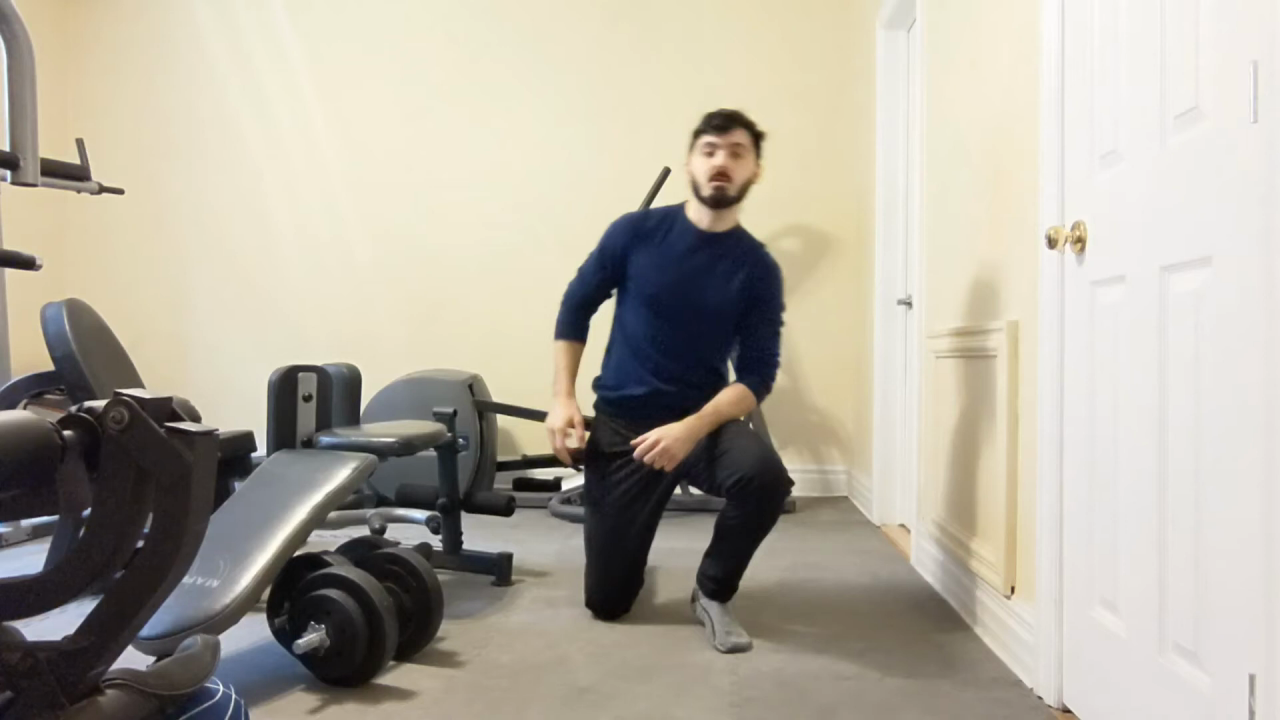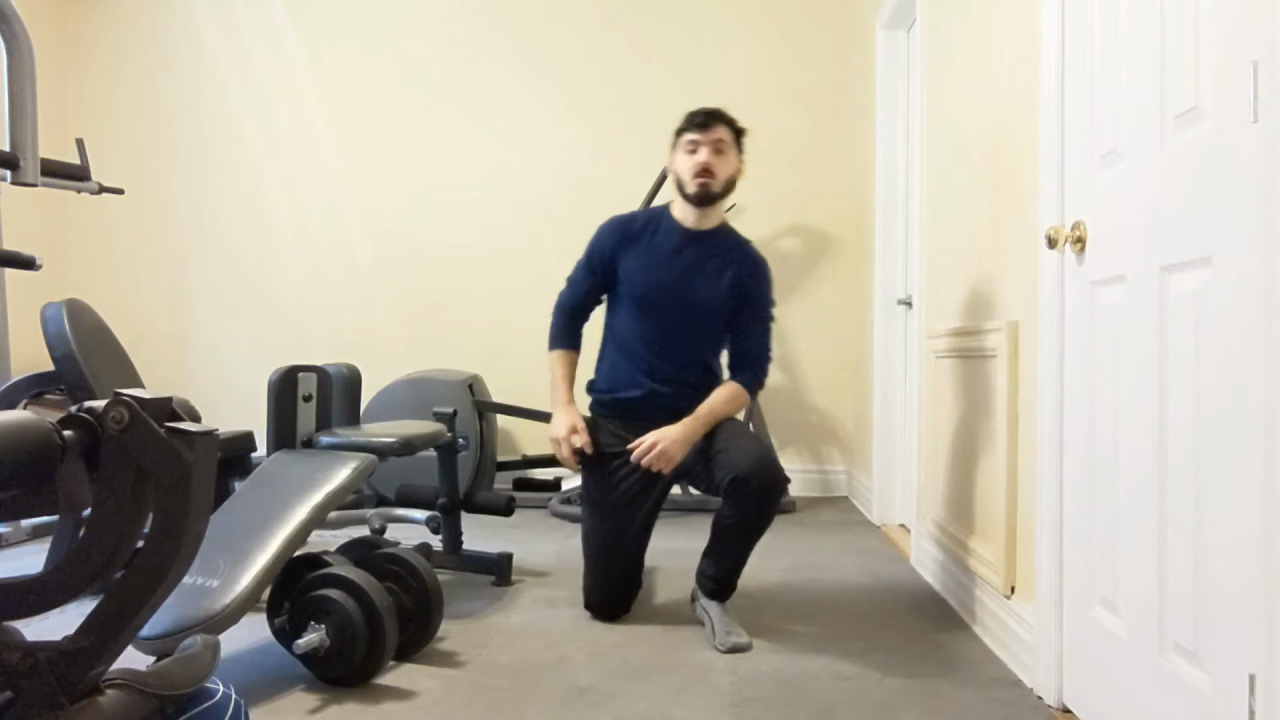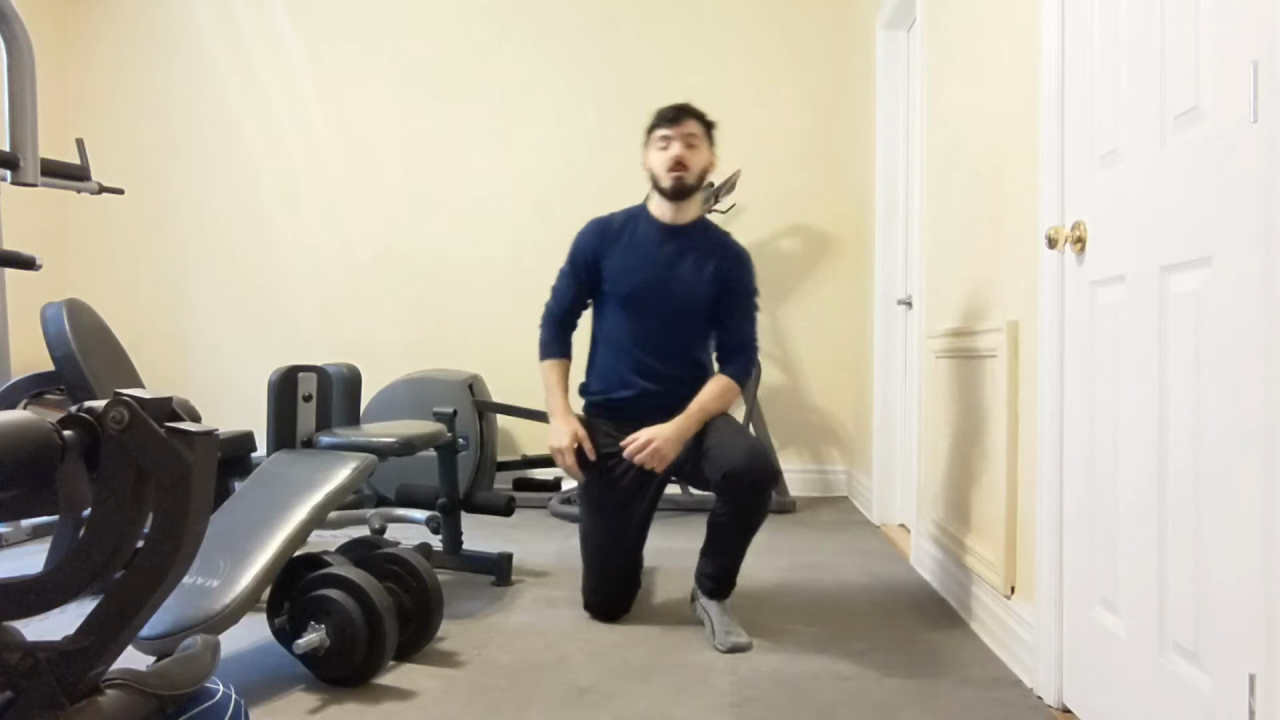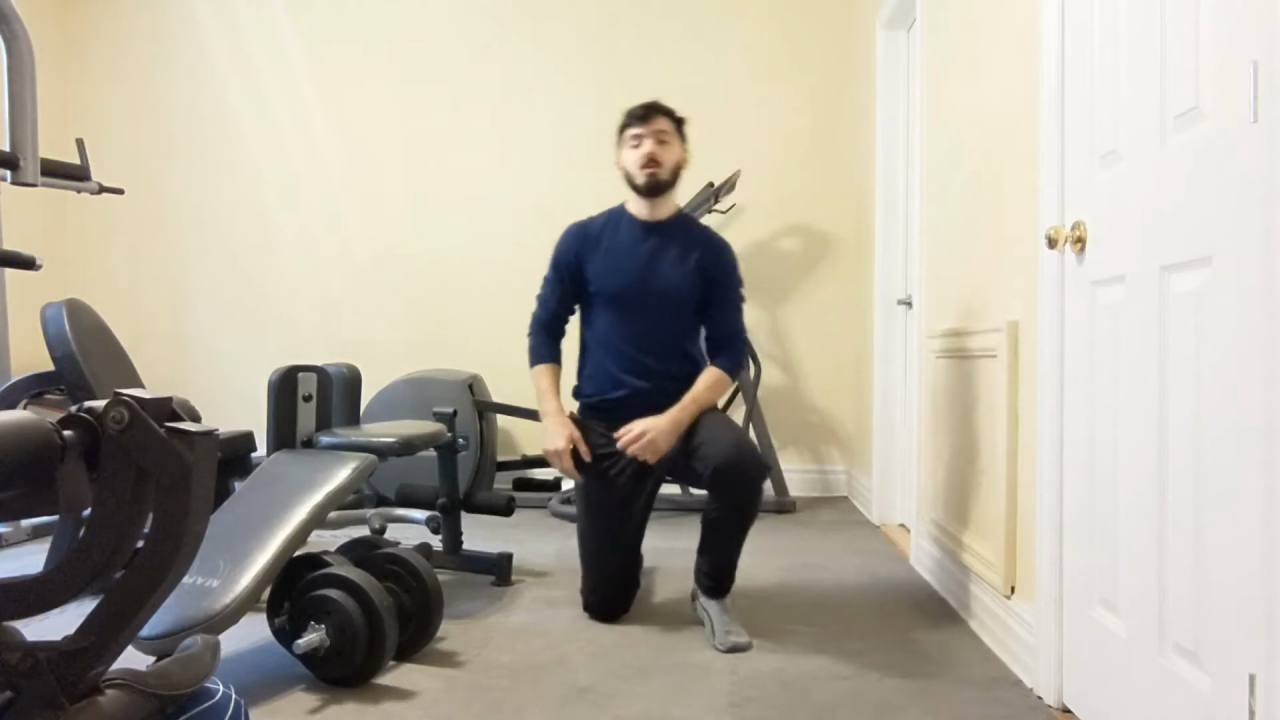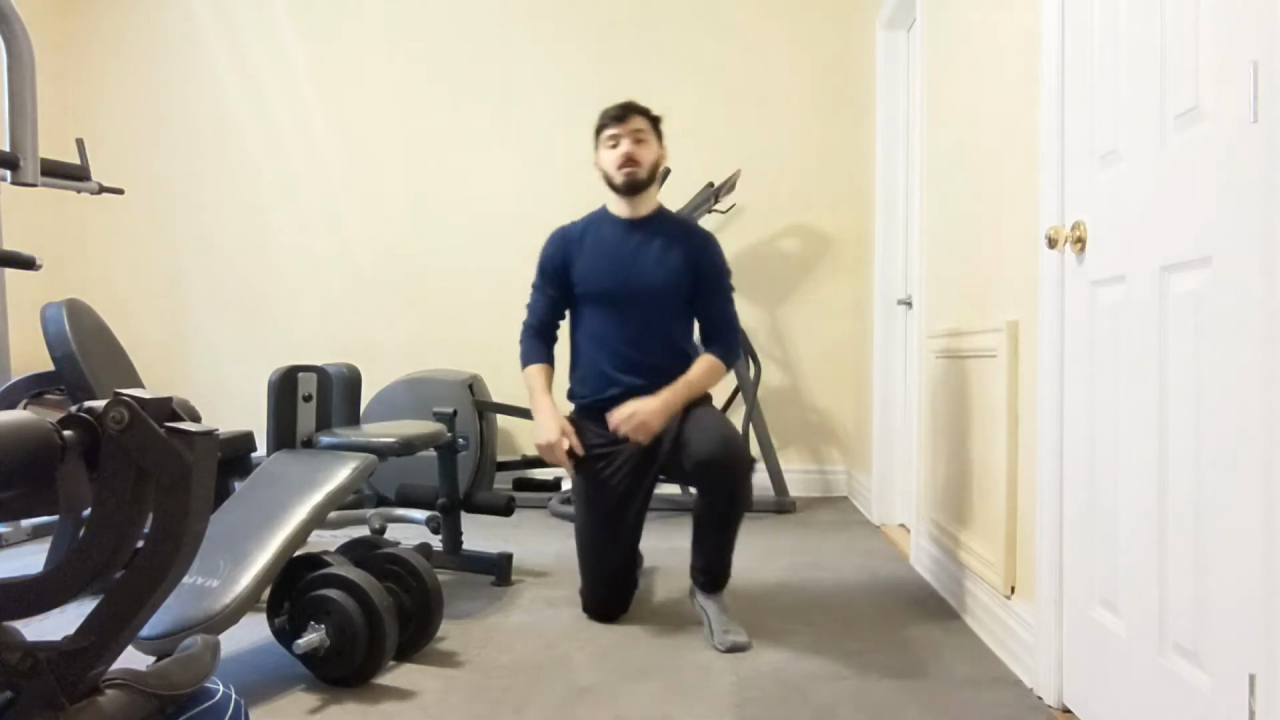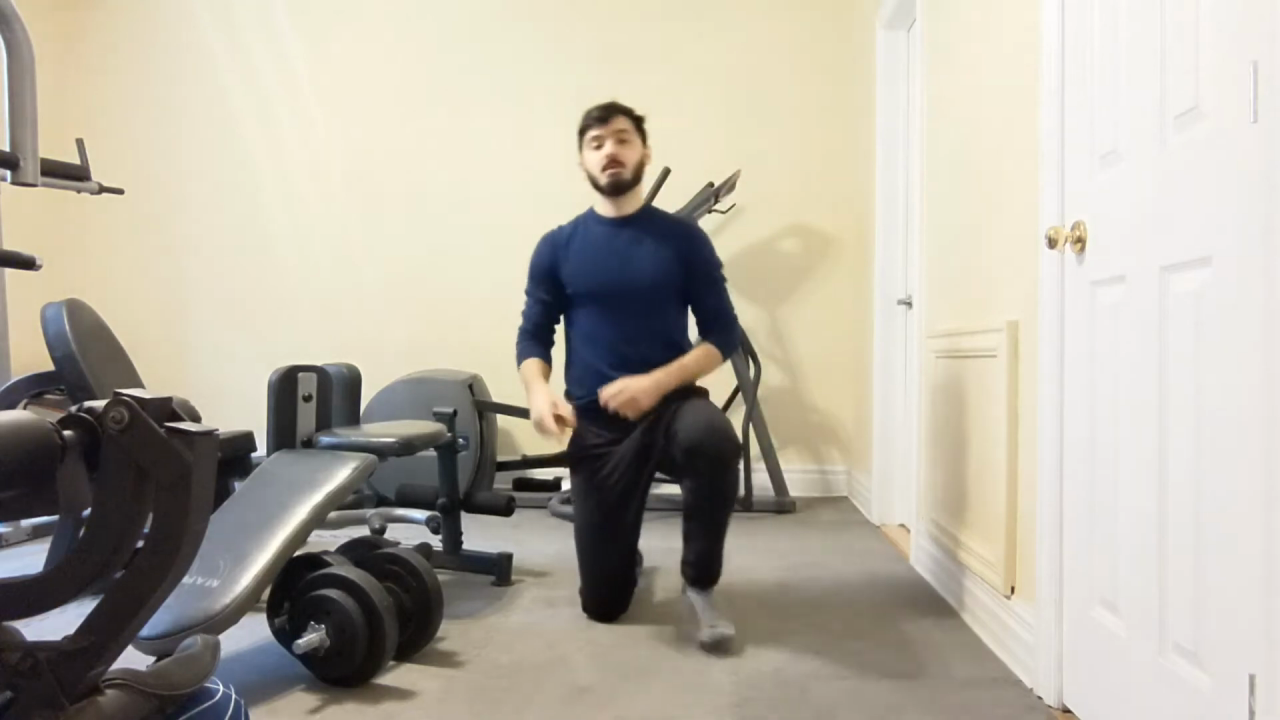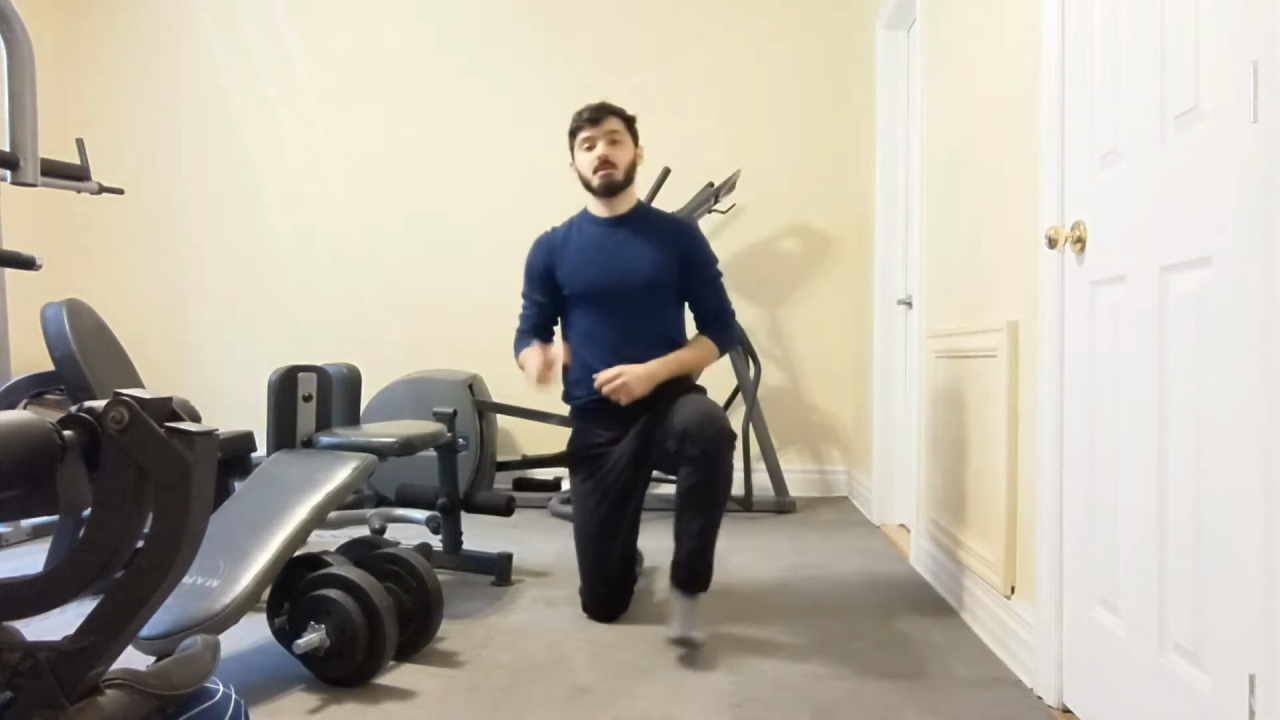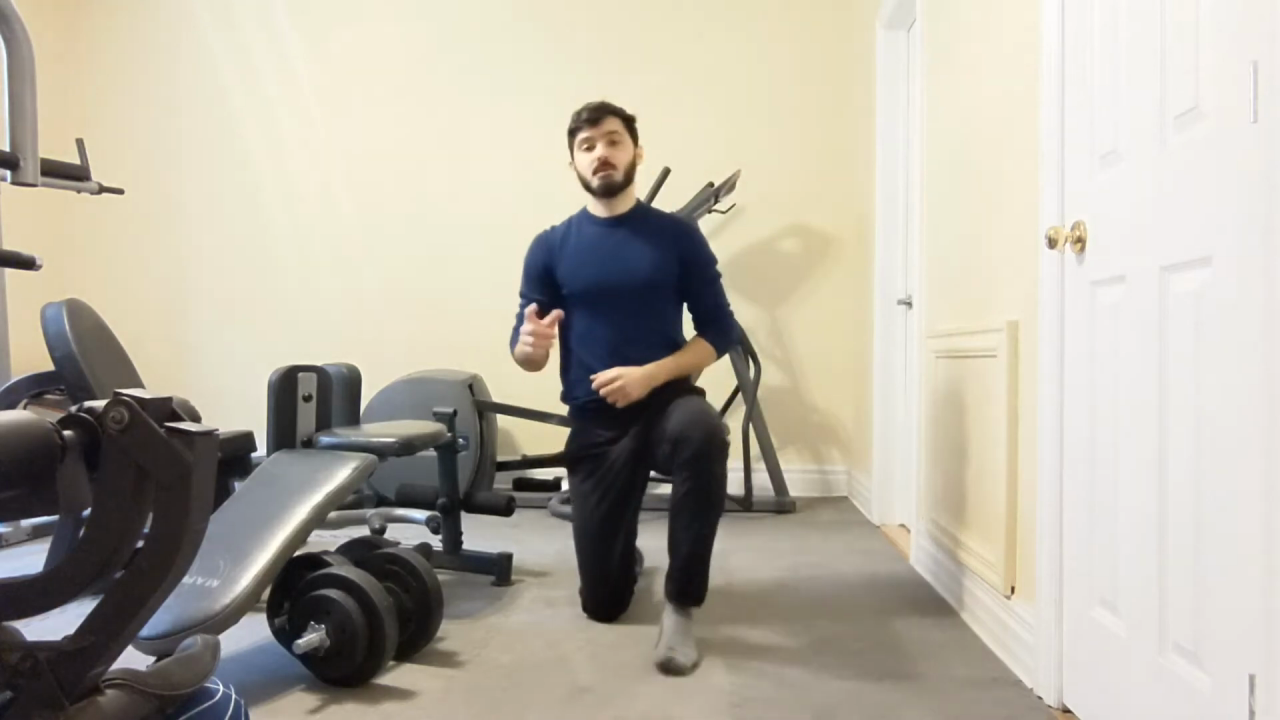
dt=0.1s
person 1, frame 1
left shoulder: (757, 269)
right shoulder: (634, 233)
left elbow: (757, 375)
right elbow: (574, 310)
left wrist: (691, 430)
right wrist: (562, 398)
left hip: (702, 418)
right hip: (620, 422)
left knee: (765, 475)
right knee: (607, 600)
left ankle: (712, 594)
right ankle: (630, 550)
person 1, frame 2
left shoulder: (745, 265)
right shoulder: (622, 235)
left elbow: (749, 372)
right elbow: (567, 317)
left wrist: (688, 432)
right wrist: (563, 408)
left hip: (698, 419)
right hip: (616, 423)
left knee: (761, 474)
right knee: (606, 602)
left ankle: (711, 594)
right ankle: (626, 548)
person 1, frame 3
left shoulder: (727, 257)
right shoulder: (601, 238)
left elbow: (737, 363)
right elbow: (556, 326)
left wrist: (682, 429)
right wrist: (560, 414)
left hip: (689, 416)
right hip: (609, 423)
left knee: (753, 467)
right knee: (605, 603)
left ankle: (710, 592)
right ankle: (627, 555)
person 1, frame 4
left shoulder: (709, 251)
right shoulder: (583, 241)
left elbow: (729, 355)
right elbow: (544, 333)
left wrist: (674, 421)
right wrist: (553, 418)
left hip: (682, 412)
right hip: (603, 423)
left knee: (741, 462)
right knee: (605, 603)
left ankle: (710, 592)
right ankle: (627, 557)
person 1, frame 5
left shoulder: (694, 244)
right shoulder: (567, 244)
left elbow: (724, 344)
right elbow: (536, 335)
left wrist: (665, 403)
right wrist: (544, 411)
left hip: (675, 408)
right hip: (599, 427)
left knee: (725, 453)
right knee: (603, 603)
left ankle: (708, 590)
right ankle: (627, 557)
person 1, frame 6
left shoulder: (684, 240)
right shoulder: (558, 247)
left elbow: (722, 335)
right elbow: (533, 337)
left wrist: (656, 382)
right wrist: (539, 394)
left hip: (669, 402)
right hip: (595, 426)
left knee: (715, 441)
right knee: (603, 603)
left ankle: (699, 585)
right ankle: (628, 557)
person 1, frame 7
left shoulder: (678, 236)
right shoulder: (553, 248)
left elbow: (720, 331)
right elbow: (529, 340)
left wrist: (654, 373)
right wrist: (535, 357)
left hip: (669, 399)
right hip: (596, 423)
left knee: (708, 429)
right knee: (603, 602)
left ankle: (687, 589)
right ankle: (627, 556)
person 1, frame 8
left shoulder: (678, 236)
right shoulder: (551, 247)
left elbow: (719, 331)
right elbow: (524, 344)
left wrist: (650, 374)
right wrist: (531, 343)
left hip: (666, 399)
right hip: (594, 423)
left knee: (703, 435)
right knee: (602, 602)
left ankle: (680, 607)
right ankle: (628, 557)
